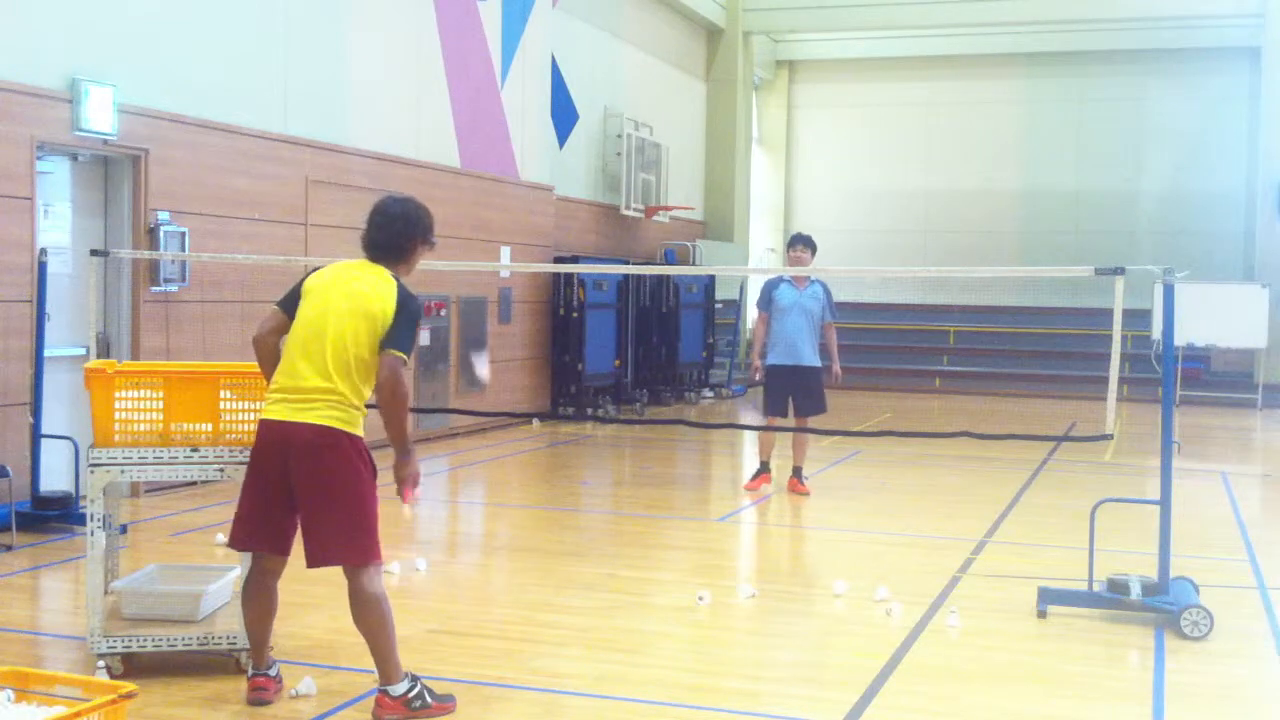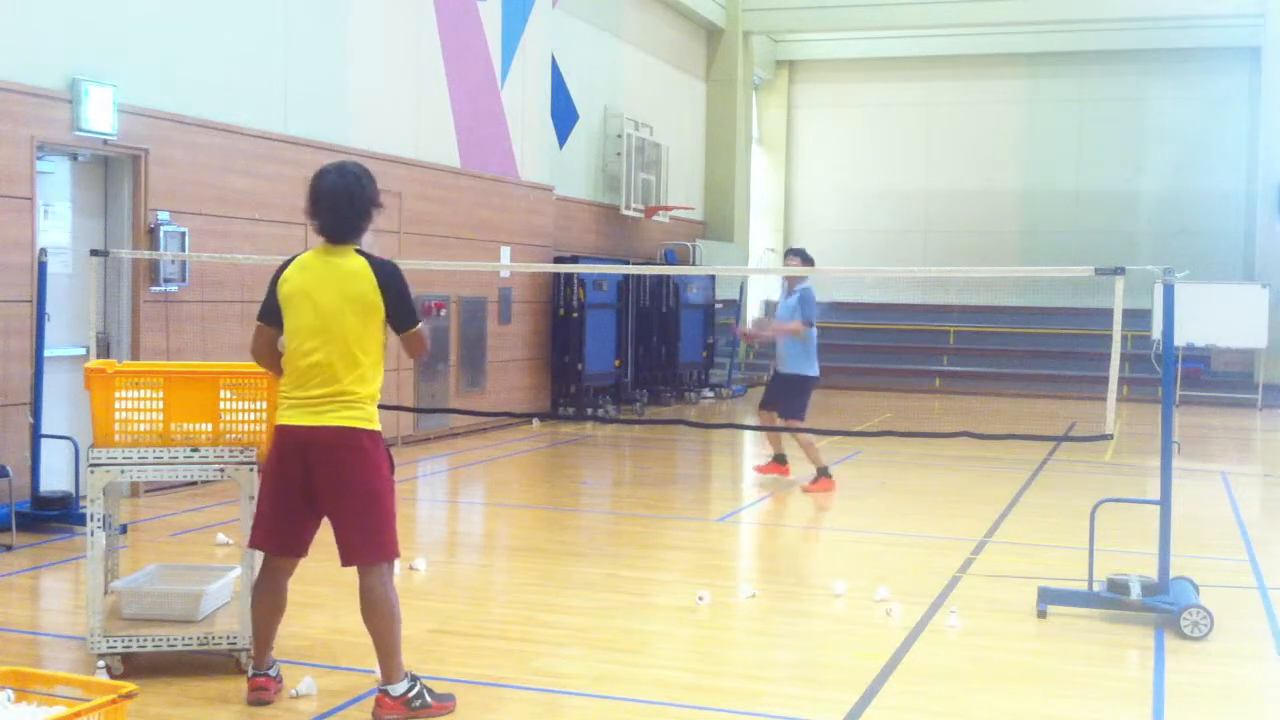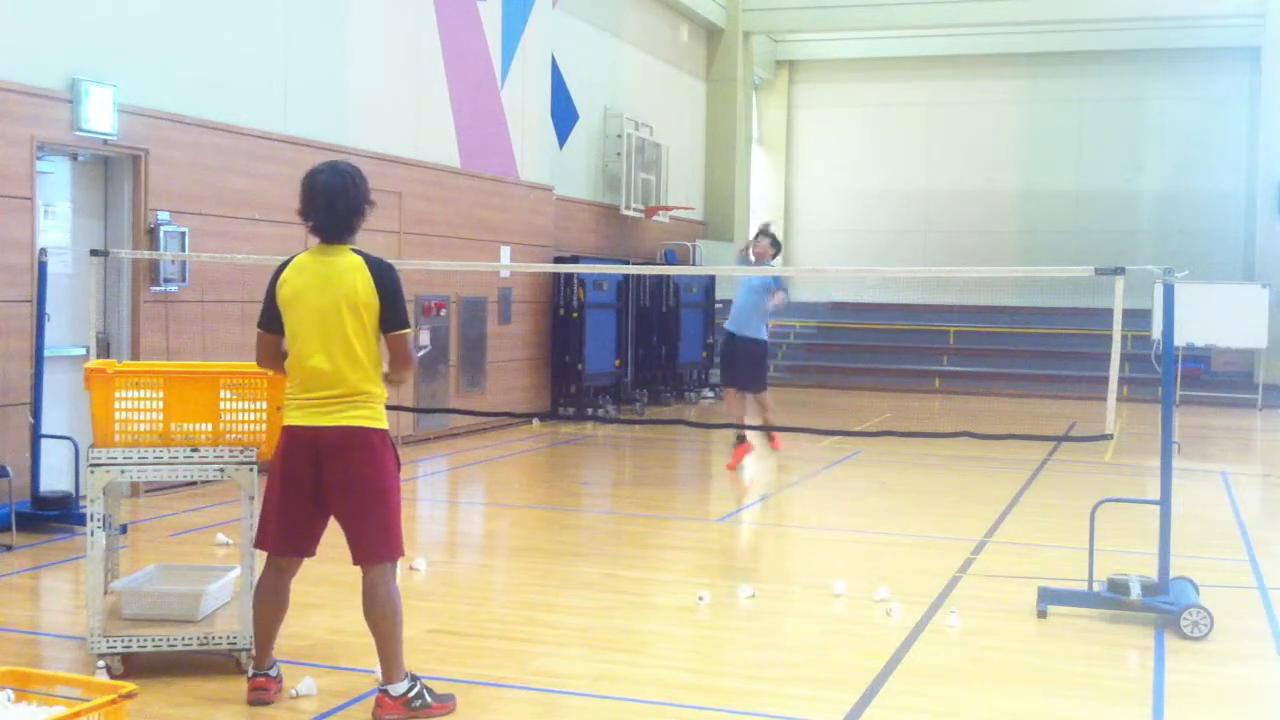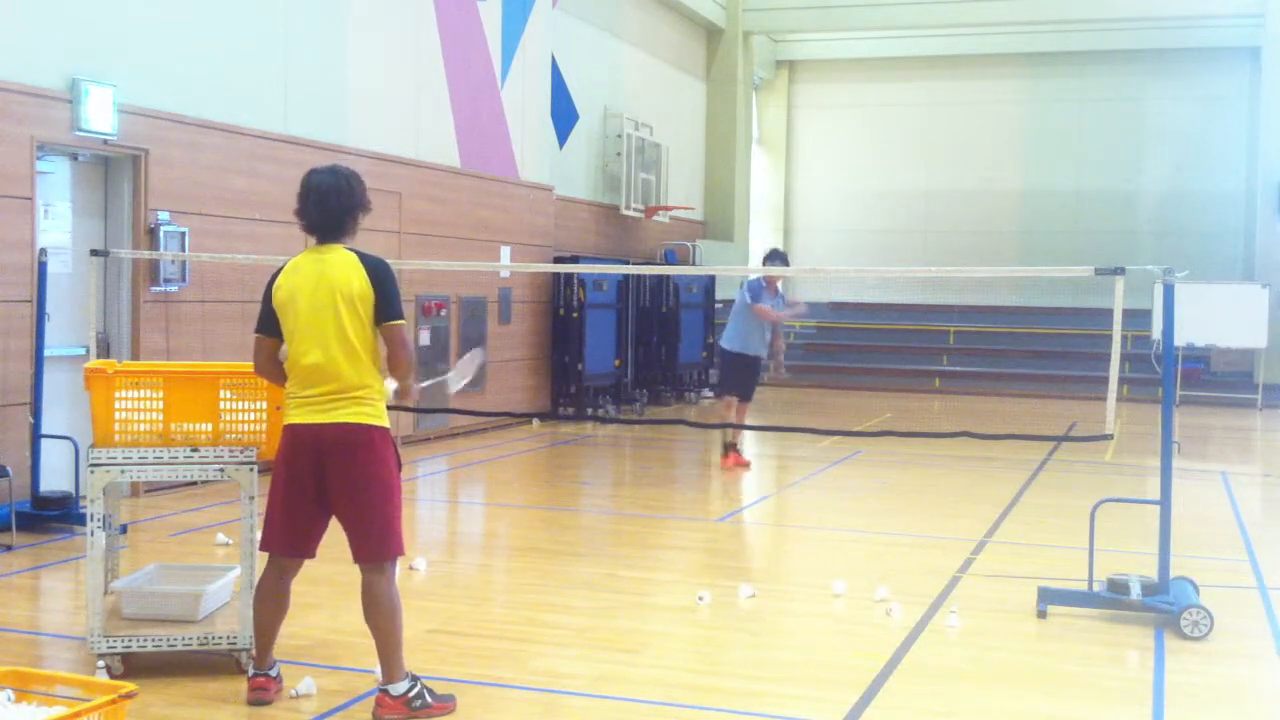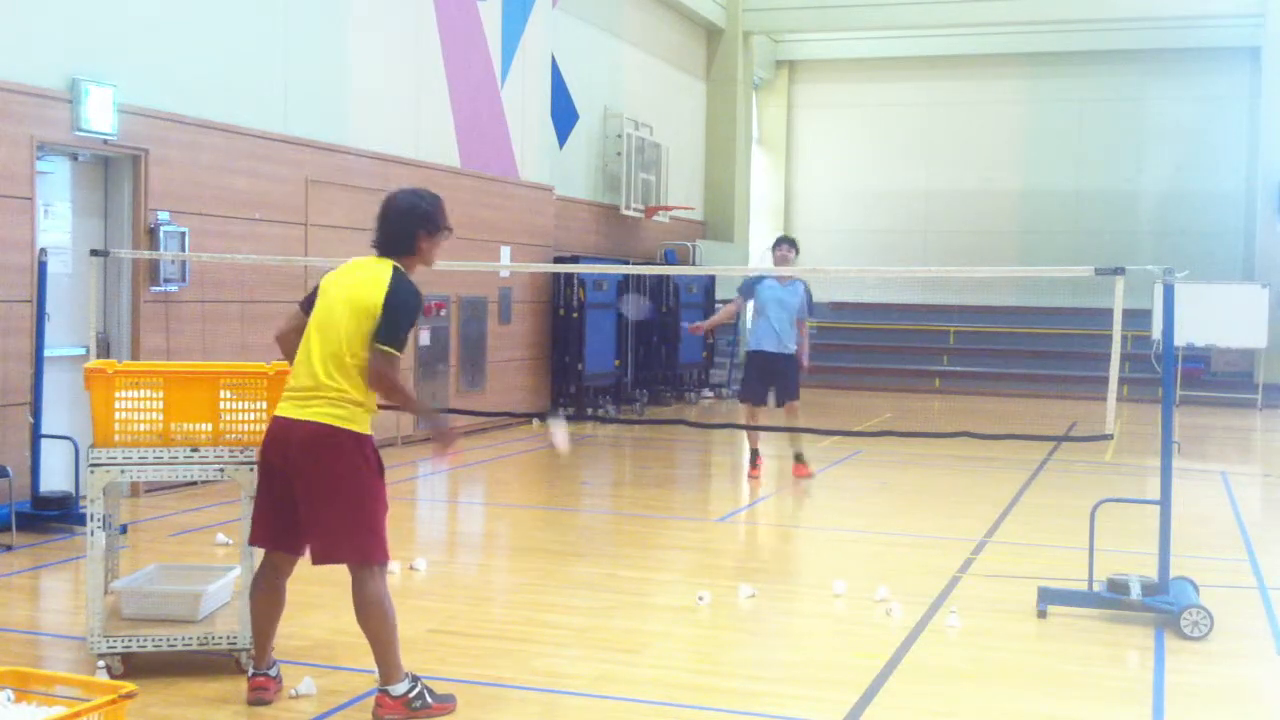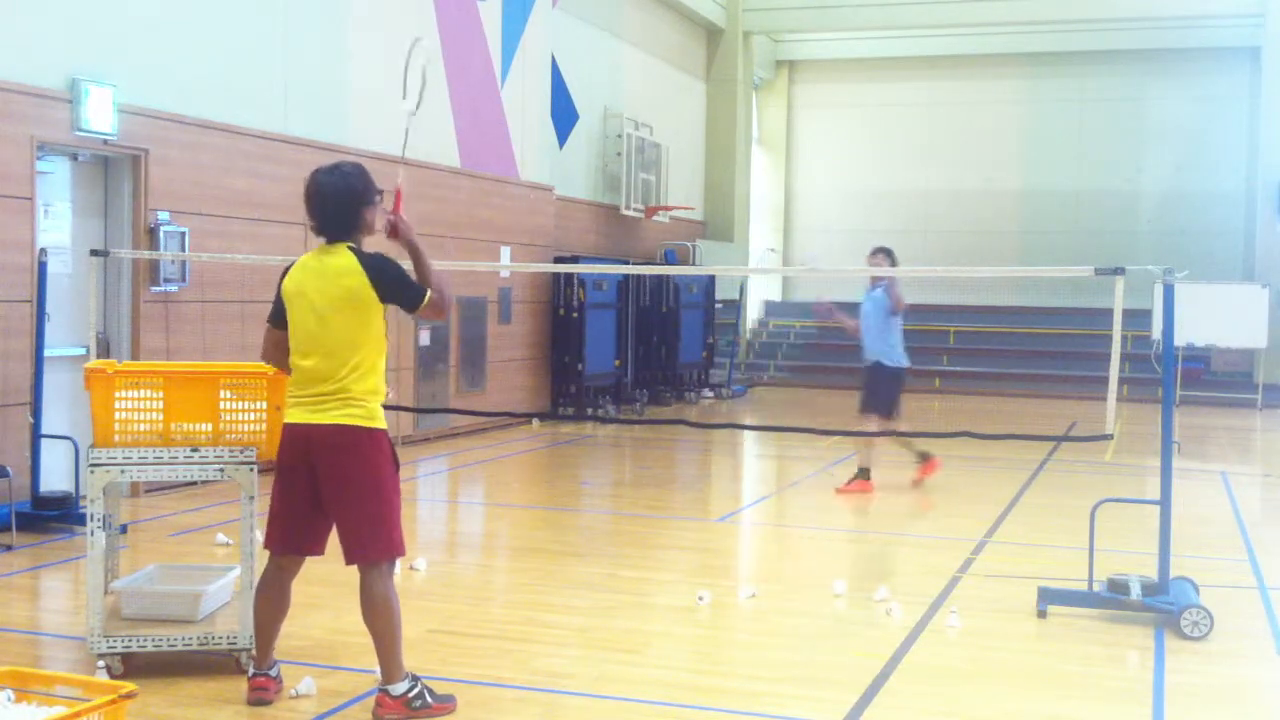
dt=0.7s
person 1, frame 1
left shoulder: (321, 276)
right shoulder: (401, 301)
left elbow: (264, 338)
right elbow: (390, 385)
right wrist: (404, 455)
left hip: (275, 427)
right hip: (332, 434)
left knee: (265, 560)
right knee: (362, 568)
left ankle: (261, 672)
person 1, frame 2
left shoulder: (289, 272)
right shoulder: (381, 274)
left elbow: (261, 350)
right elbow: (418, 348)
left hip: (291, 431)
right hip: (351, 433)
left knee: (277, 561)
right knee: (374, 565)
left ankle: (261, 672)
person 1, frame 3
left shoulder: (286, 274)
right shoulder: (377, 273)
left elbow: (267, 356)
right elbow: (404, 361)
right wrist: (389, 377)
left hip: (299, 432)
right hip: (359, 433)
left knee: (281, 560)
right knee: (378, 565)
left ankle: (261, 672)
person 1, frame 4
left shoulder: (282, 278)
right shoulder: (371, 269)
left elbow: (264, 363)
right elbow: (401, 354)
right wrist: (404, 385)
left hip: (300, 432)
right hip: (359, 431)
left knee: (282, 561)
right knee: (378, 565)
left ankle: (261, 673)
person 1, frame 5
left shoulder: (341, 272)
right shoulder: (401, 292)
left elbow: (286, 338)
right elbow: (377, 373)
right wrist: (430, 418)
left hip: (286, 424)
right hip: (338, 433)
left knee: (277, 557)
right knee: (367, 565)
left ankle: (261, 672)
person 1, frame 6
left shoulder: (294, 273)
right shoulder: (373, 268)
left elbow: (272, 353)
right elbow: (439, 307)
right wrist: (411, 243)
left hip: (299, 430)
right hip: (355, 432)
left knee: (284, 559)
right knee: (376, 564)
left ankle: (262, 672)
person 2, frame 1
left shoulder: (821, 290)
right shoulder: (773, 286)
left elbow: (829, 328)
right elbow: (762, 323)
left wrist: (835, 361)
right wrist: (756, 356)
left hip: (809, 365)
right hip: (777, 363)
left knee: (802, 420)
right knee: (771, 419)
left ankle: (796, 476)
right ankle: (764, 470)
person 2, frame 2
left shoulder: (805, 295)
right shoulder: (786, 295)
left elbow: (801, 328)
left wrist: (772, 327)
right wrist: (755, 334)
left hip: (801, 372)
right hip: (782, 370)
left knee: (793, 423)
right knee: (765, 412)
left ankle: (824, 475)
right ankle: (780, 460)
person 2, frame 3
left shoulder: (773, 274)
right shoulder: (748, 266)
left elbow: (781, 295)
right elbow: (742, 254)
left wrist: (772, 302)
right wrist: (755, 235)
left hip: (755, 339)
right hip: (732, 336)
left knee: (758, 392)
right knee: (730, 392)
left ankle: (770, 429)
right ankle: (741, 442)
person 2, frame 4
left shoulder: (780, 298)
right shoulder: (752, 286)
left elbow: (777, 332)
right elbow: (766, 315)
left wrist: (779, 358)
right wrist: (792, 312)
left hip: (755, 355)
right hip: (732, 350)
left knee: (743, 404)
right knee: (729, 400)
left ankle: (733, 450)
right ankle: (727, 449)
person 2, frame 5
left shoulder: (801, 288)
right shoulder: (758, 282)
left elbow: (803, 324)
right elbow: (733, 307)
left wrist: (804, 354)
right wrist: (706, 325)
left hip: (787, 355)
right hip: (758, 353)
left knee: (792, 407)
right knee: (753, 408)
left ankle: (799, 461)
right ankle: (754, 458)
person 2, frame 6
left shoulder: (887, 291)
right shoulder: (869, 295)
left elbow: (900, 305)
right elbow: (859, 328)
left wrist: (892, 283)
right wrist: (835, 314)
left hip: (888, 365)
right hip: (877, 364)
left knee: (870, 417)
right knee: (887, 423)
left ankle: (863, 477)
right ankle: (925, 458)
